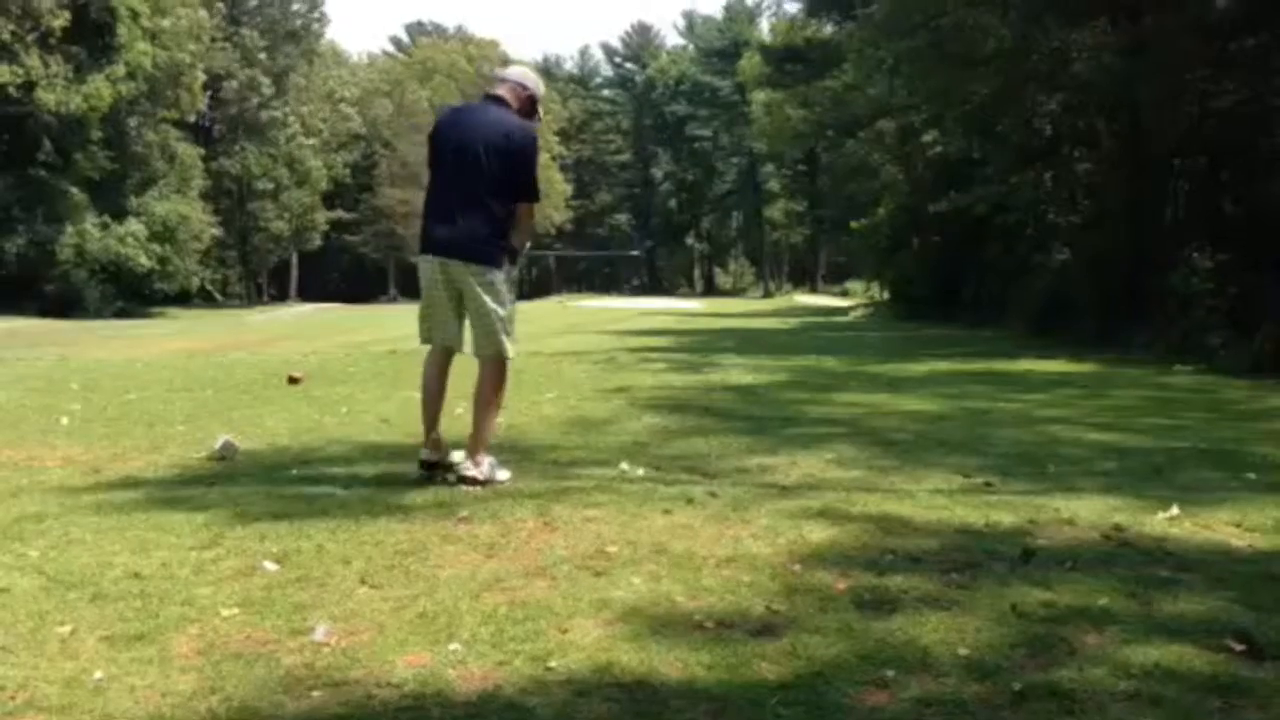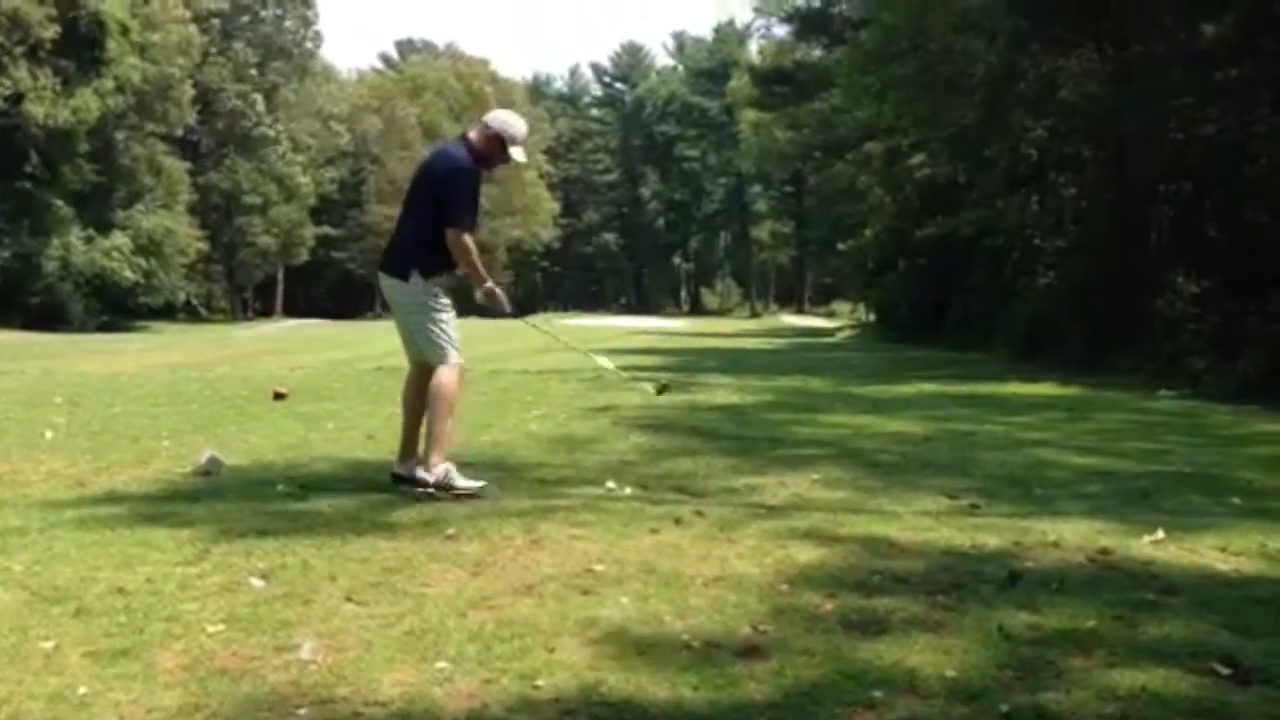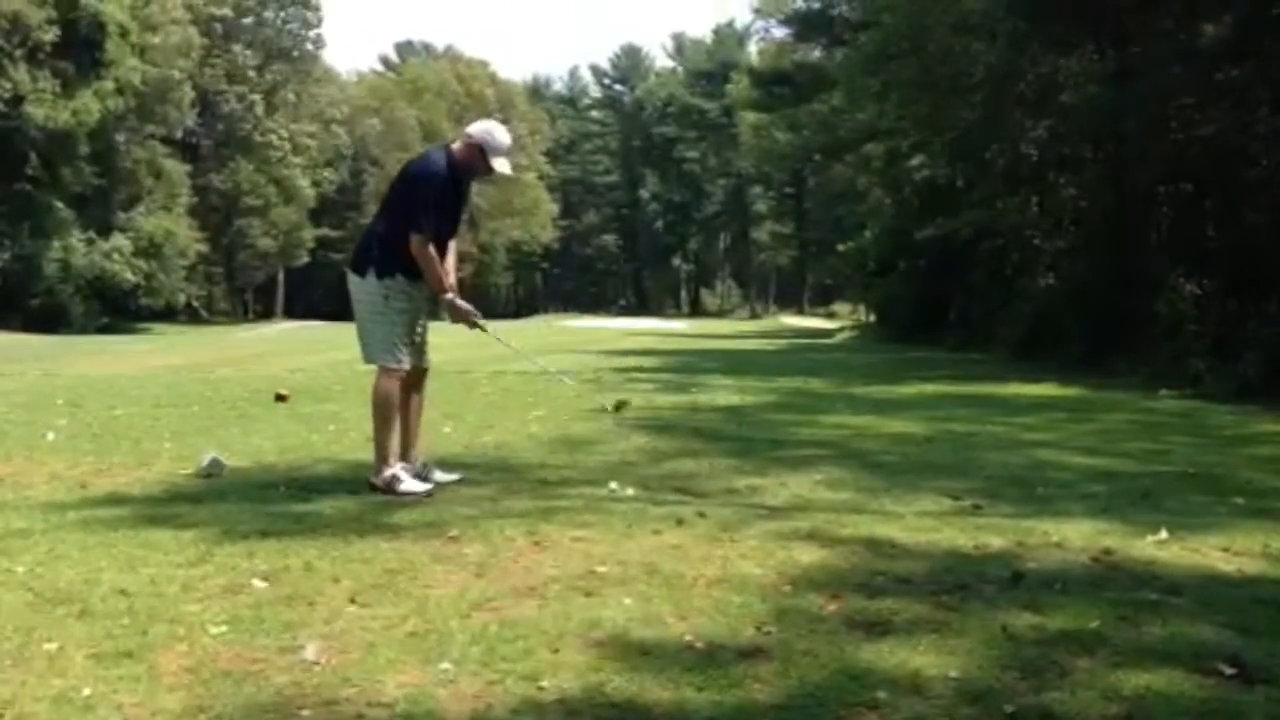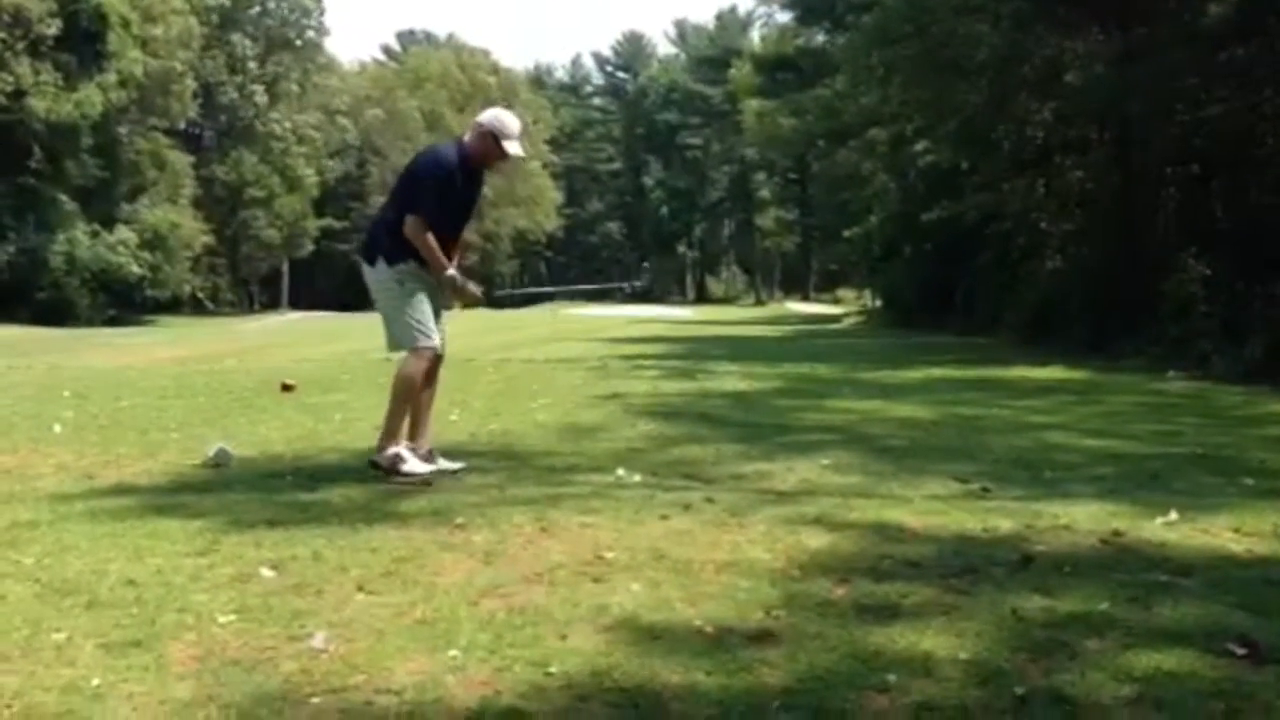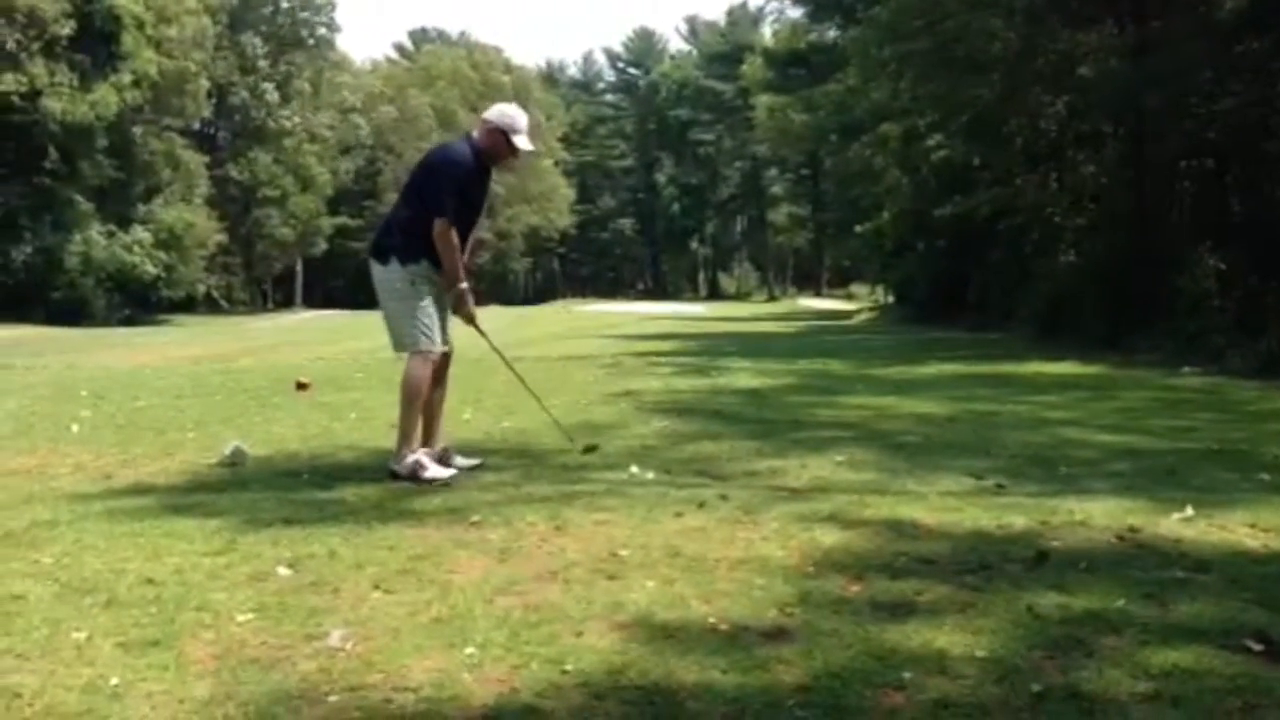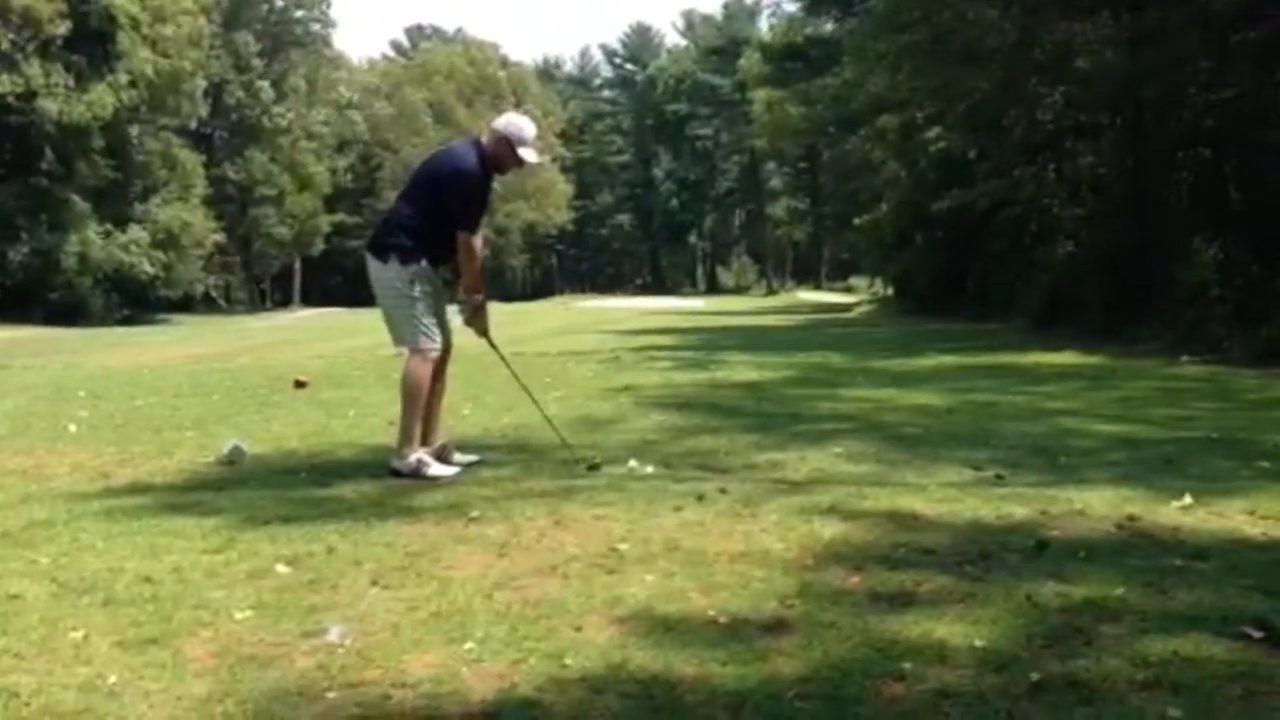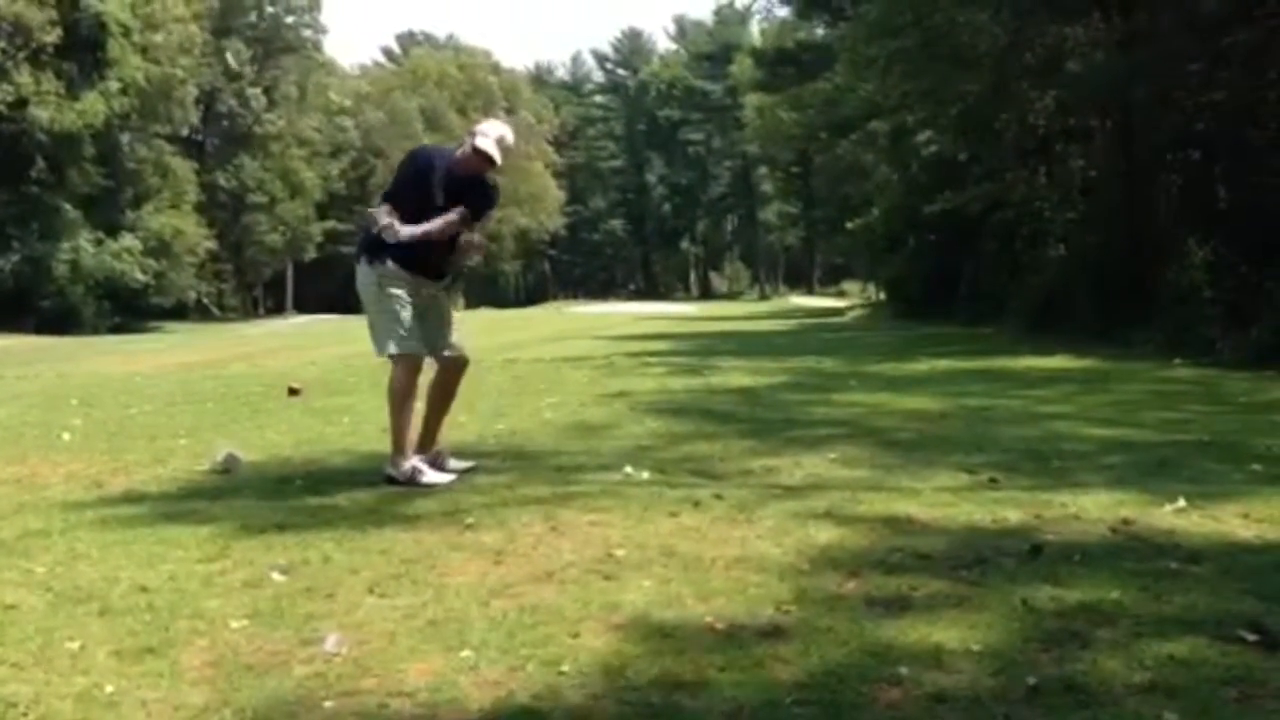
dt=0.7s
person 1, frame 1
left shoulder: (448, 120)
right shoulder: (520, 134)
right elbow: (525, 209)
right wrist: (518, 244)
left hip: (435, 250)
right hip: (485, 256)
left knee: (441, 347)
right knee: (493, 356)
left ankle: (431, 446)
right ankle: (477, 460)
person 1, frame 2
left shoulder: (458, 160)
right shoulder: (459, 165)
left elbow: (460, 234)
right elbow: (455, 238)
left wrist: (476, 280)
right wrist: (487, 286)
left hip: (412, 272)
right hip: (415, 275)
left knee: (425, 363)
right knee: (449, 362)
left ankle: (409, 461)
right ankle: (435, 465)
person 1, frame 3
left shoulder: (458, 178)
right shoulder: (430, 172)
left elbow: (446, 238)
right elbow: (419, 244)
left wrist: (451, 291)
right wrist: (447, 297)
left hip: (409, 280)
right hip: (380, 277)
left knee: (416, 368)
right knee: (394, 368)
left ankle: (410, 461)
right ankle: (384, 470)
person 1, frame 4
left shoulder: (472, 172)
right shoulder: (439, 163)
right elbow: (414, 227)
left wrist: (452, 275)
right wrist: (449, 275)
left hip: (422, 267)
right hip: (391, 262)
left knee: (433, 353)
right knee: (423, 347)
left ankle: (419, 448)
right ankle: (388, 447)
person 1, frame 5
left shoulder: (477, 166)
right shoulder: (455, 161)
left elbow: (463, 228)
right elbow: (442, 230)
left wrist: (458, 281)
right wrist: (461, 287)
left hip: (425, 265)
right hip: (400, 263)
left knee: (440, 353)
right knee: (425, 351)
left ankle: (432, 448)
right ankle: (406, 455)
person 1, frame 6
left shoulder: (475, 166)
right shoulder: (464, 169)
left elbow: (472, 237)
right elbow: (466, 242)
left wrist: (469, 292)
right wrist: (476, 300)
left hip: (418, 262)
right hip: (399, 260)
left knee: (441, 349)
right knee: (425, 349)
left ankle: (431, 445)
right ankle: (407, 454)
person 1, frame 7
left shoulder: (485, 191)
right shoulder: (425, 160)
left elbow: (453, 222)
right elbow: (387, 209)
left wrist: (414, 232)
right wrist: (386, 222)
left hip: (429, 277)
right hip: (385, 267)
left knee: (454, 359)
right knee: (407, 357)
left ankle: (427, 450)
right ankle: (401, 461)
